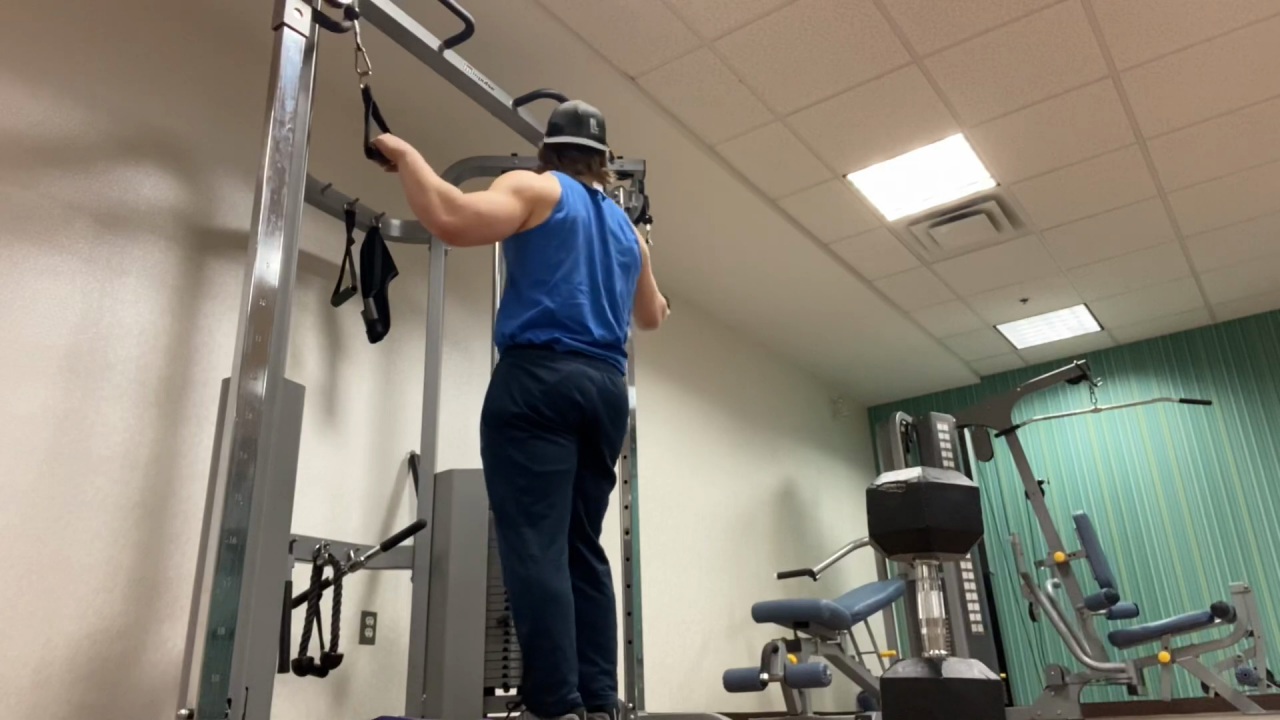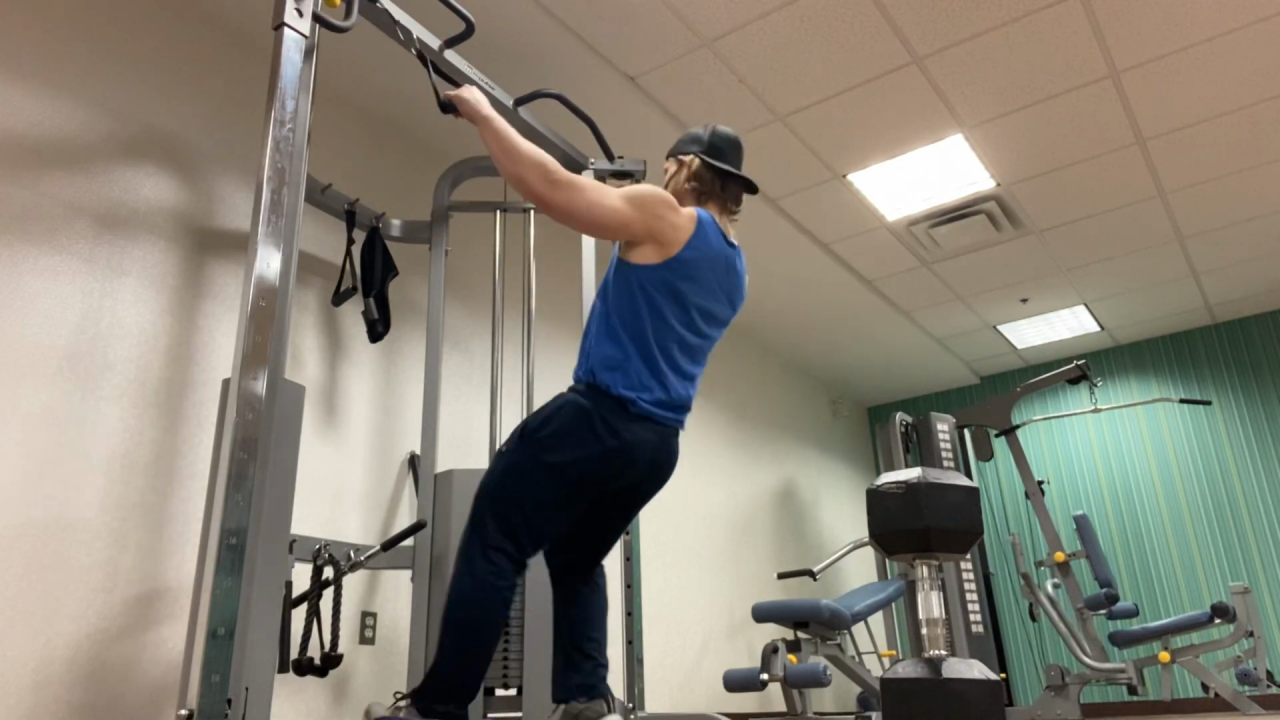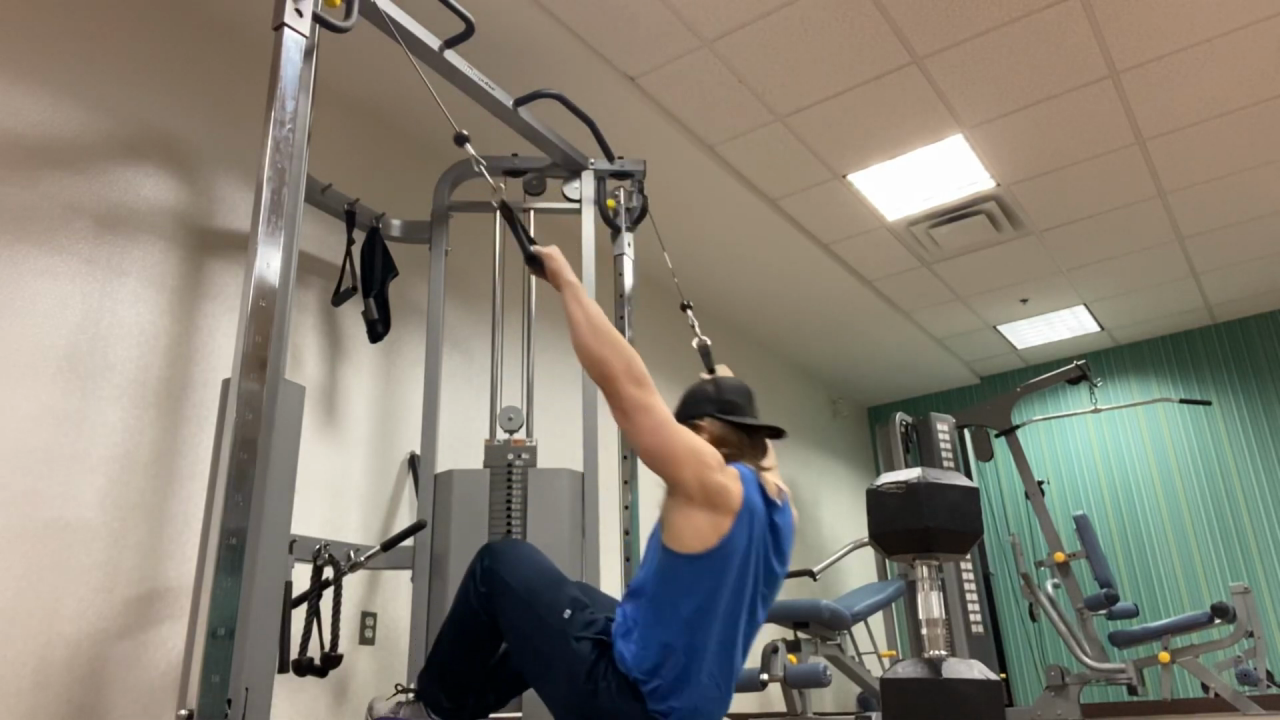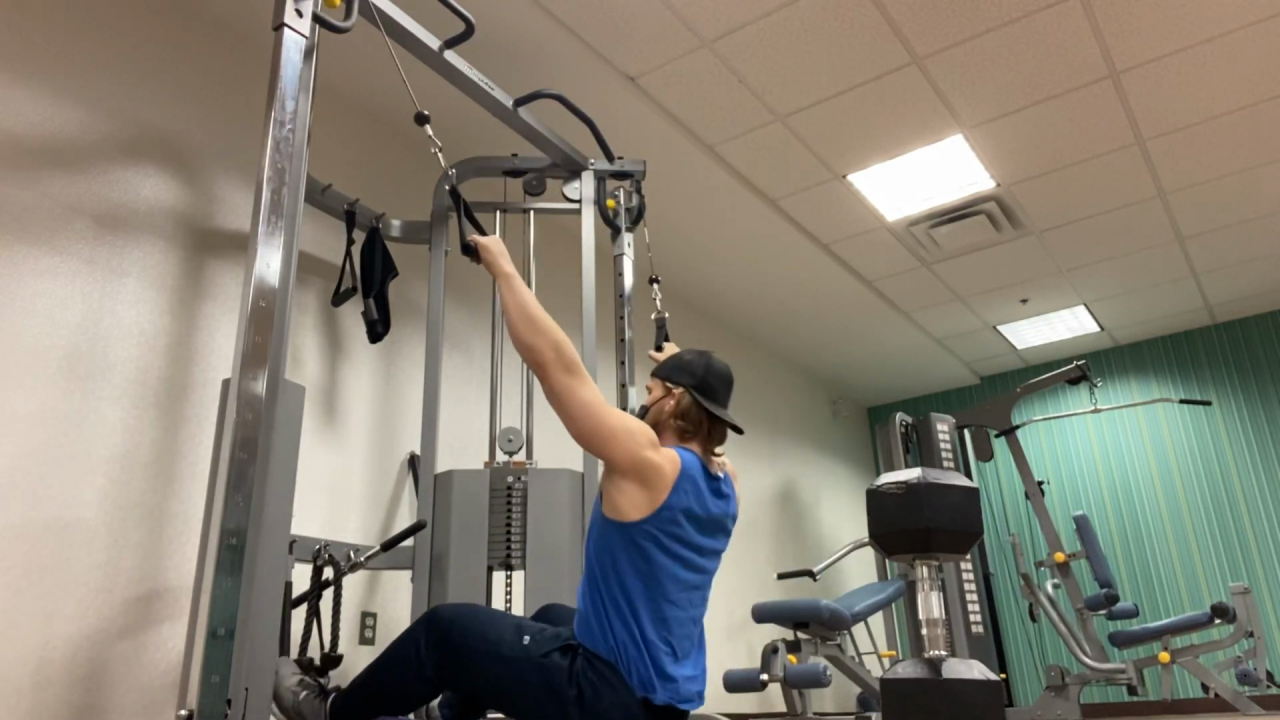
dt=1s
person 1, frame 1
left shoulder: (535, 188)
right shoulder: (626, 228)
left elbow: (452, 219)
right elbow: (653, 316)
left wrist: (405, 155)
right wrist: (654, 294)
left hip: (539, 380)
right hip: (606, 391)
left knee: (535, 547)
right knee: (580, 550)
person 1, frame 2
left shoulder: (664, 218)
right shoulder: (735, 266)
left elbow: (547, 186)
left wrist: (482, 112)
left hip: (599, 420)
right hip: (656, 447)
left knee: (490, 549)
right knee: (574, 555)
person 1, frame 3
left shoulder: (716, 484)
right shoulder: (774, 497)
left elbow: (623, 381)
right elbow: (747, 432)
left wrist: (565, 279)
right wrist: (724, 384)
left knee: (502, 563)
right knee: (572, 599)
person 1, frame 4
left shoulder: (647, 462)
right shoulder: (723, 482)
left elbow: (554, 363)
right elbow: (703, 414)
left wrist: (503, 268)
right wrist: (677, 364)
left knee: (448, 628)
right knee: (555, 620)
